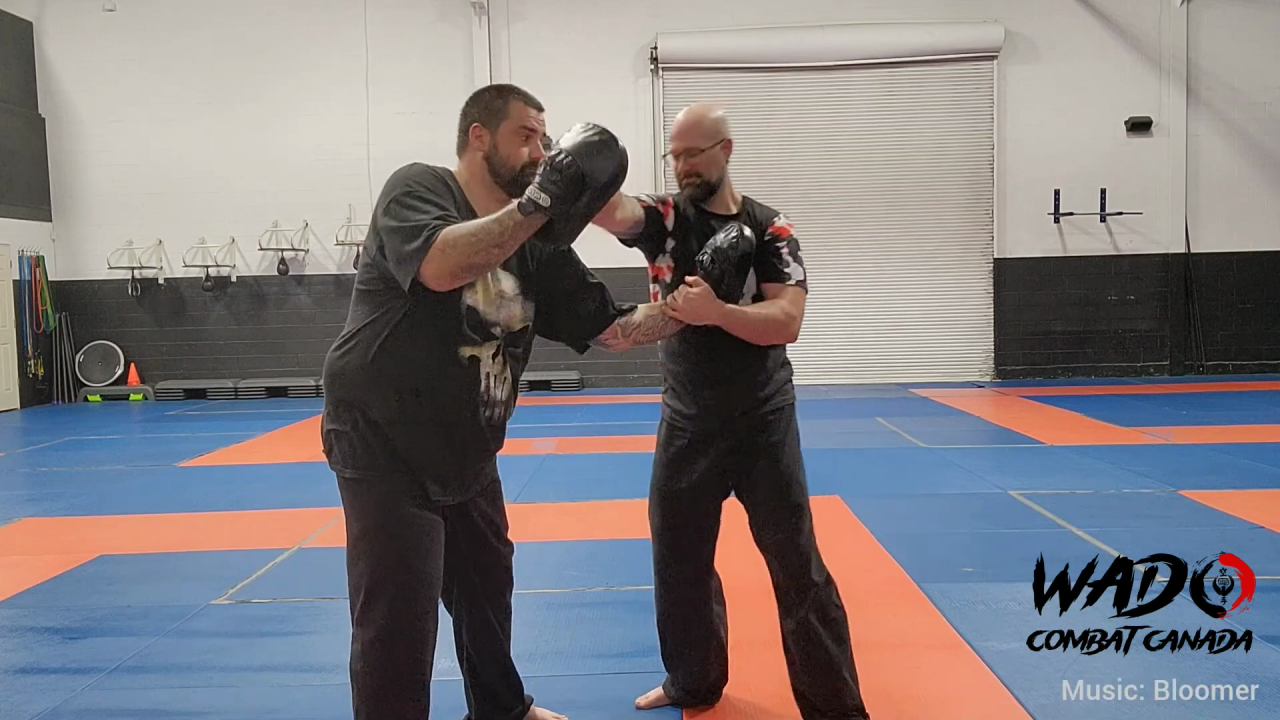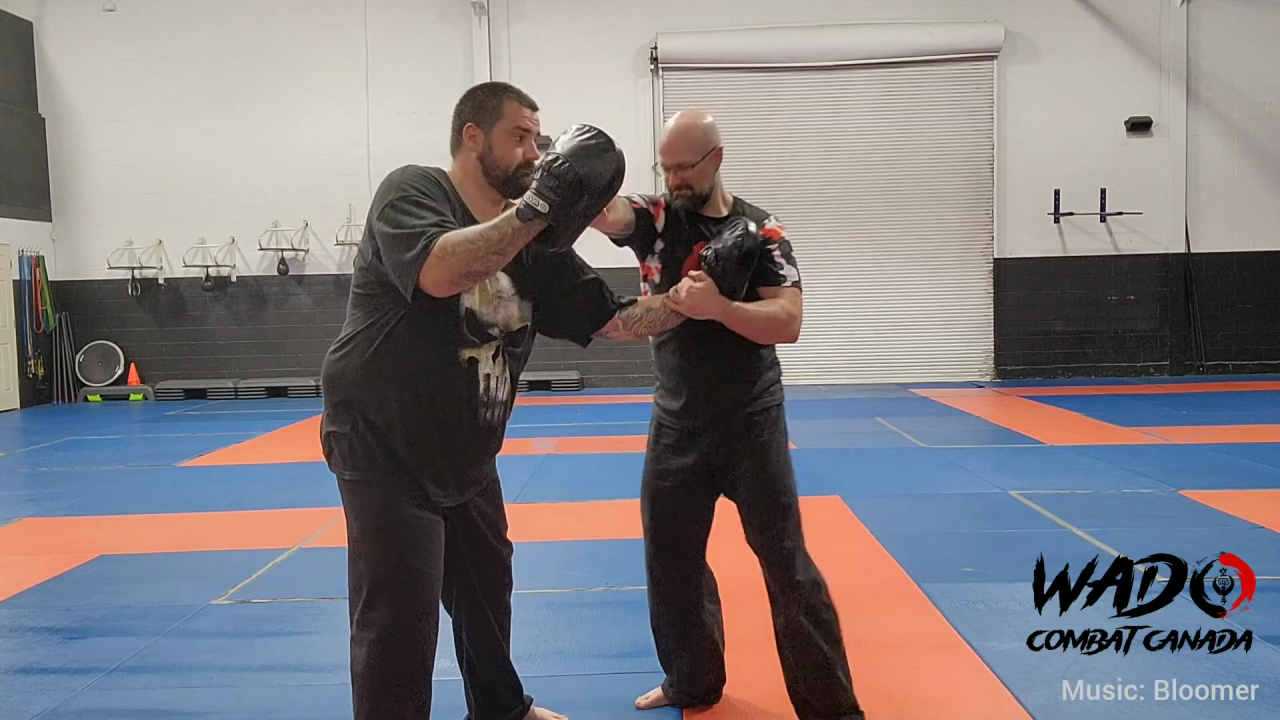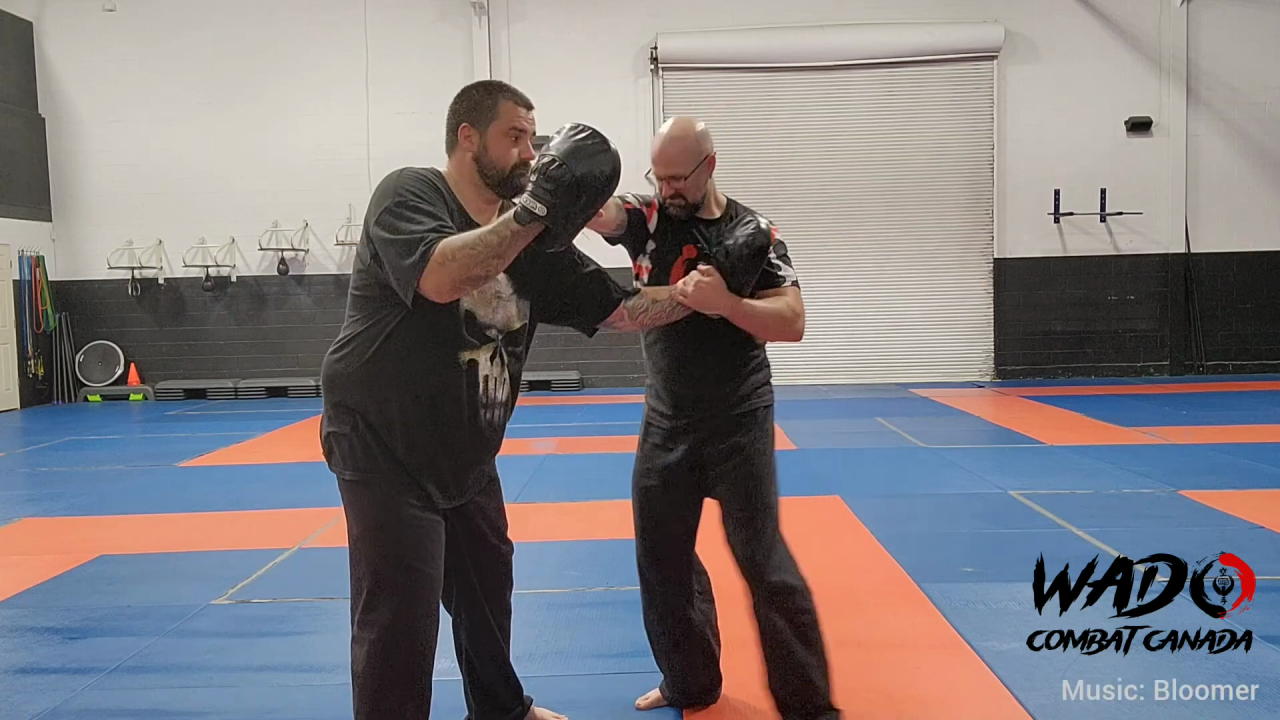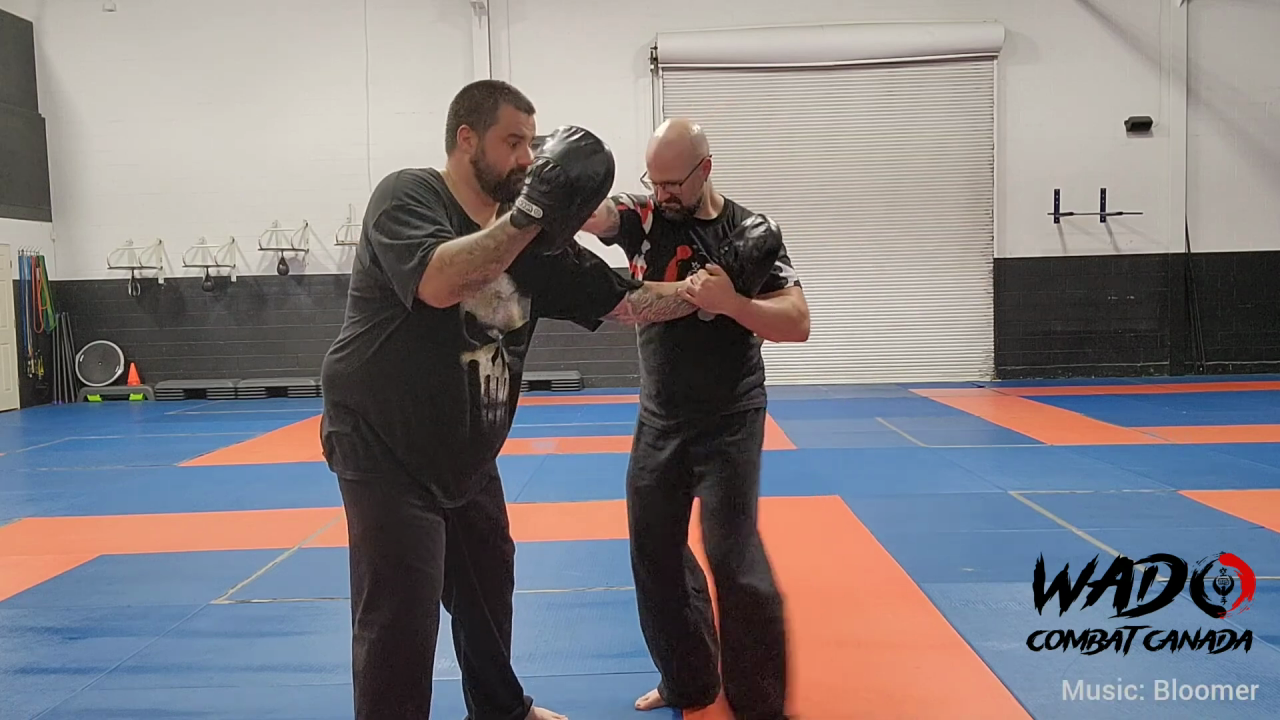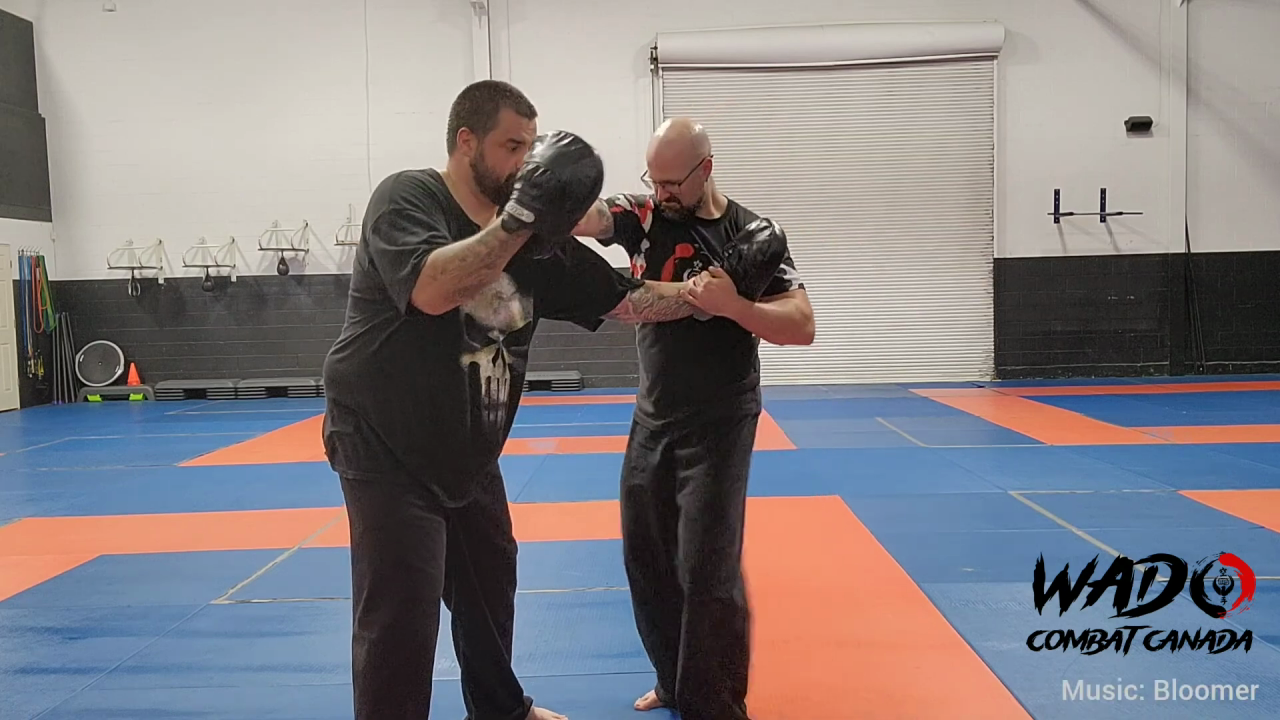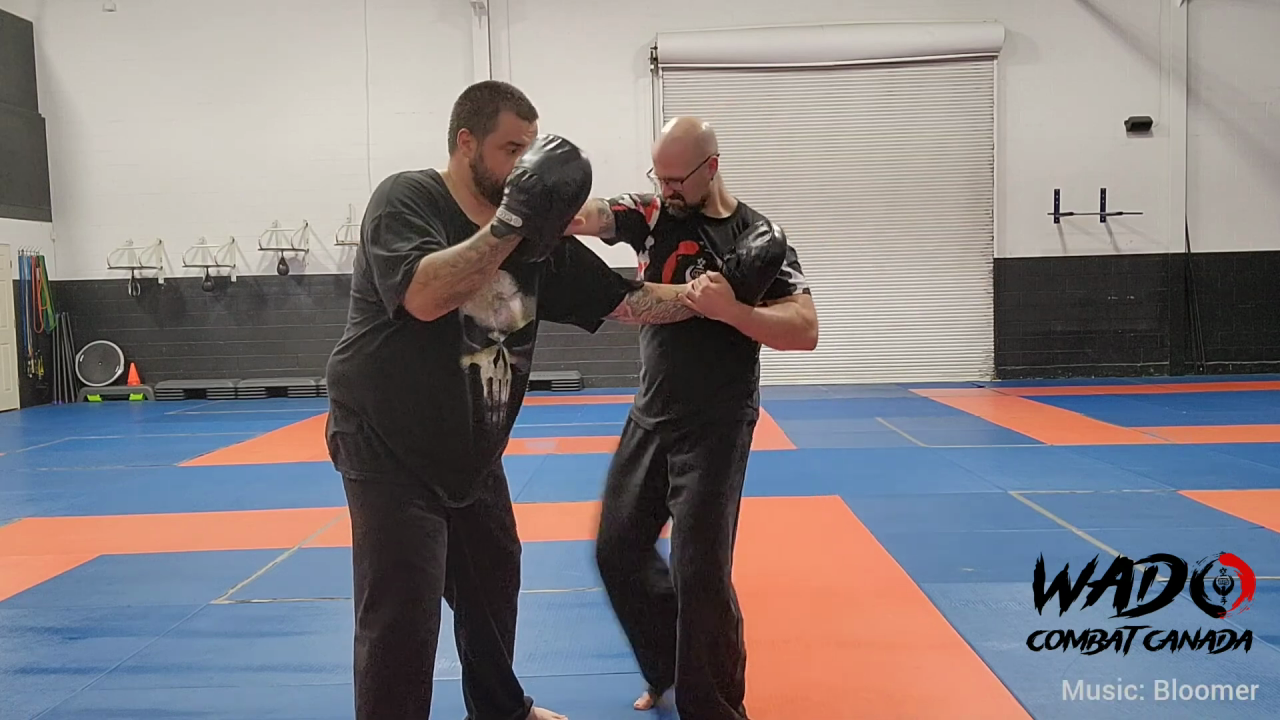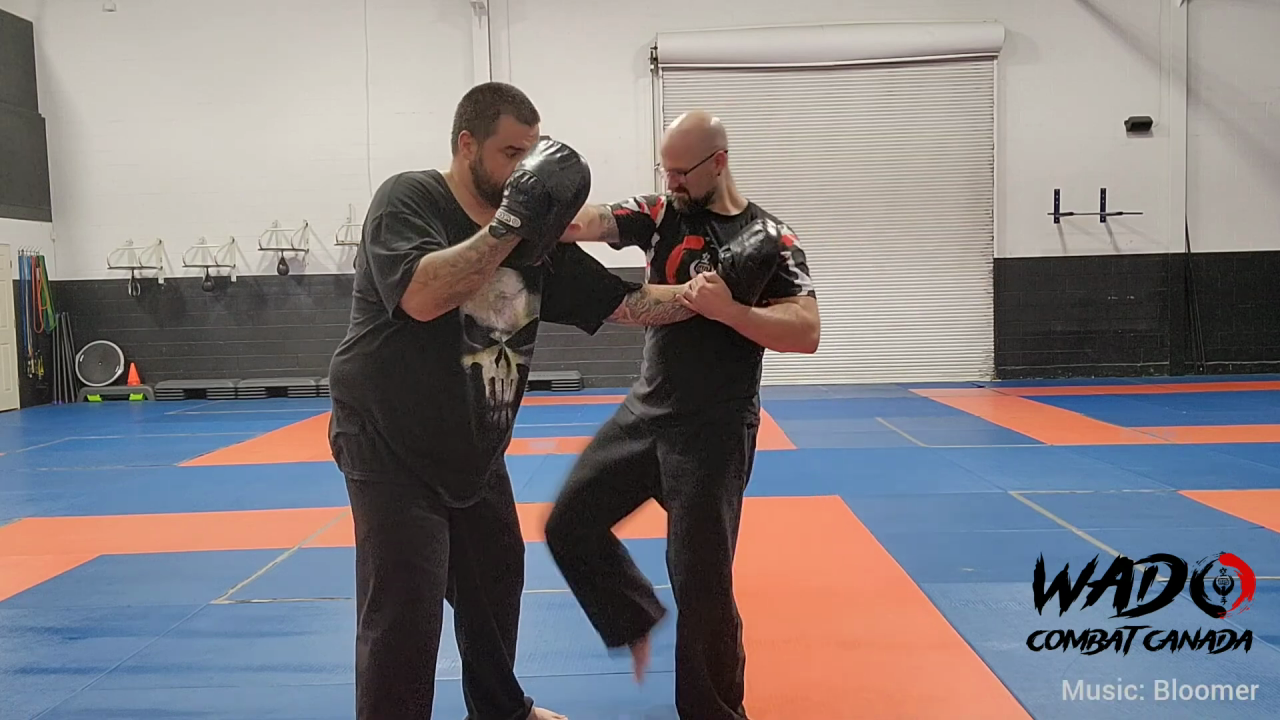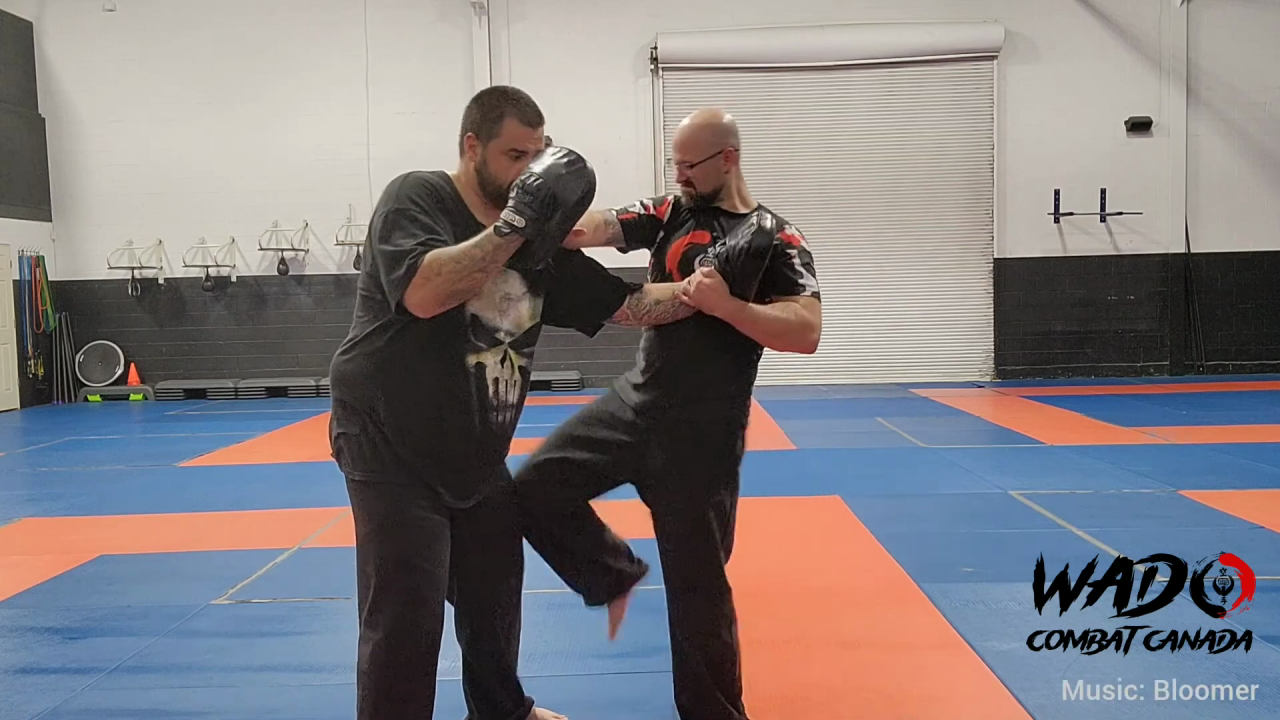
dt=0.1s
person 1, frame 1
left shoulder: (537, 244)
right shoulder: (418, 188)
left elbow: (613, 327)
right elbow: (440, 267)
right wrist: (539, 202)
left hip: (467, 453)
right hip: (385, 446)
left knee: (488, 590)
right knee: (397, 619)
person 1, frame 2
left shoulder: (535, 242)
right shoulder: (412, 191)
left elbow: (614, 320)
right elbow: (440, 272)
right wrist: (537, 207)
left hip: (466, 454)
right hip: (385, 449)
left knee: (487, 590)
right knee: (399, 620)
person 1, frame 3
left shoulder: (531, 238)
right shoulder: (409, 193)
left elbow: (620, 308)
right elbow: (440, 278)
right wrist: (532, 210)
left hip: (466, 454)
right hip: (385, 450)
left knee: (487, 590)
right knee: (400, 620)
person 1, frame 4
left shoulder: (532, 238)
right shoulder: (408, 195)
left elbow: (625, 301)
right elbow: (440, 284)
right wrist: (529, 213)
left hip: (467, 454)
right hip: (386, 451)
left knee: (488, 591)
right knee: (400, 620)
person 1, frame 5
left shoulder: (533, 236)
right shoulder: (407, 198)
left elbow: (628, 300)
right elbow: (432, 291)
right wrist: (519, 219)
left hip: (470, 453)
right hip: (388, 451)
left knee: (489, 590)
right knee: (399, 619)
person 1, frame 6
left shoulder: (533, 237)
right shoulder: (406, 200)
left elbow: (627, 302)
right elbow: (424, 296)
right wrist: (510, 223)
left hip: (472, 454)
right hip: (391, 452)
left knee: (492, 590)
right knee: (401, 619)
person 1, frame 7
left shoulder: (534, 234)
right shoulder: (408, 200)
left elbow: (627, 303)
right elbow: (422, 296)
right wrist: (509, 225)
left hip: (475, 454)
right hip: (392, 452)
left knee: (495, 591)
right knee: (403, 620)
person 1, frame 8
left shoulder: (538, 237)
right shoulder: (416, 198)
left elbow: (627, 304)
right elbow: (424, 294)
right wrist: (513, 226)
left hip: (476, 455)
right hip: (394, 452)
left knee: (495, 592)
right knee: (405, 619)
person 2, frame 1
left shoulder: (769, 229)
right shoulder: (663, 216)
left elbow: (786, 323)
right elbow: (611, 210)
left wrist: (714, 311)
left hip: (762, 420)
right hip: (686, 424)
left knee: (796, 564)
right knee: (679, 561)
person 2, frame 2
left shoulder: (761, 230)
right shoulder: (654, 217)
left elbow: (786, 322)
right elbow: (603, 212)
left wrist: (718, 306)
left hip: (750, 418)
right hip: (677, 422)
left knee: (785, 562)
right knee: (672, 560)
person 2, frame 3
left shoulder: (752, 231)
right shoulder: (646, 215)
left elbow: (793, 322)
right elbow: (596, 211)
left wrist: (724, 302)
left hip: (737, 419)
right hip: (666, 420)
left knee: (763, 563)
right knee: (662, 558)
person 2, frame 4
left shoulder: (749, 232)
right shoulder: (643, 216)
left elbow: (796, 322)
right elbow: (591, 213)
left wrist: (730, 303)
left hip: (730, 420)
right hip: (659, 420)
left knee: (736, 561)
right knee: (657, 558)
person 2, frame 5
left shoulder: (752, 234)
right shoulder: (646, 215)
left elbow: (802, 326)
right elbow: (583, 217)
left wrist: (734, 305)
left hip: (720, 423)
right hip: (654, 418)
left knee: (708, 567)
right knee: (648, 560)
person 2, frame 6
left shoulder: (758, 237)
right shoulder: (651, 214)
left elbow: (805, 331)
right elbow: (583, 216)
left wrist: (732, 310)
left hip: (716, 427)
right hip: (649, 418)
left knee: (700, 574)
right knee: (618, 552)
person 2, frame 7
left shoulder: (771, 239)
right shoulder: (662, 212)
left elbow: (807, 333)
right elbow: (583, 224)
left wrist: (728, 308)
left hip: (714, 428)
right hip: (647, 411)
left knee: (702, 576)
right knee: (569, 524)
right ankle: (636, 620)
person 2, frame 8
left shoulder: (776, 239)
right shoulder: (669, 212)
left elbow: (806, 334)
right elbow: (591, 228)
left wrist: (726, 305)
left hip: (703, 425)
right hip: (632, 401)
left knee: (695, 576)
right knee: (533, 493)
right ankle: (616, 576)
